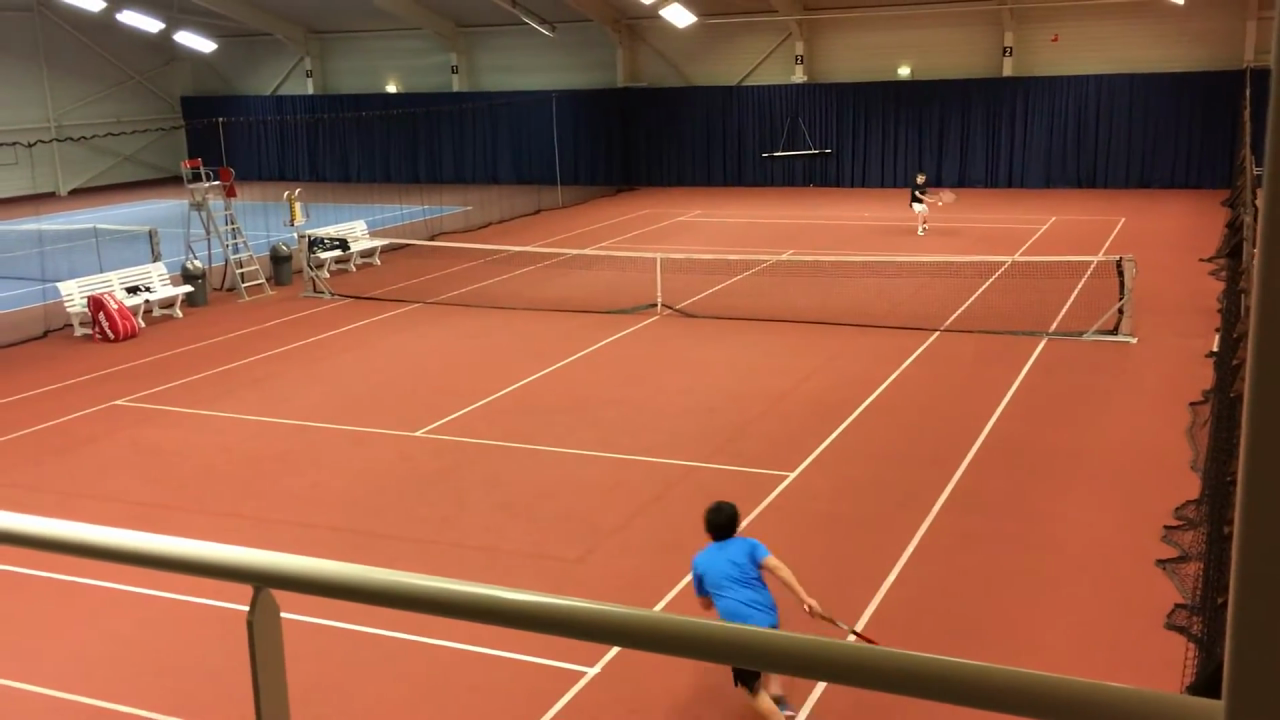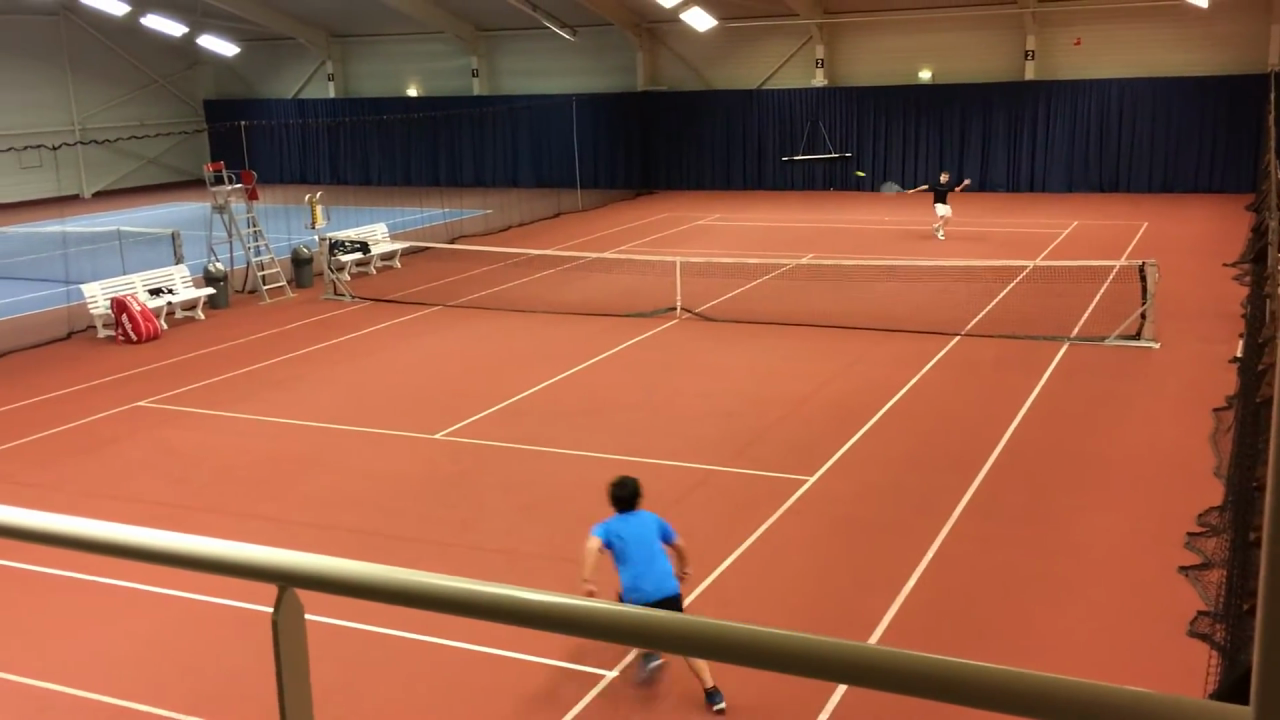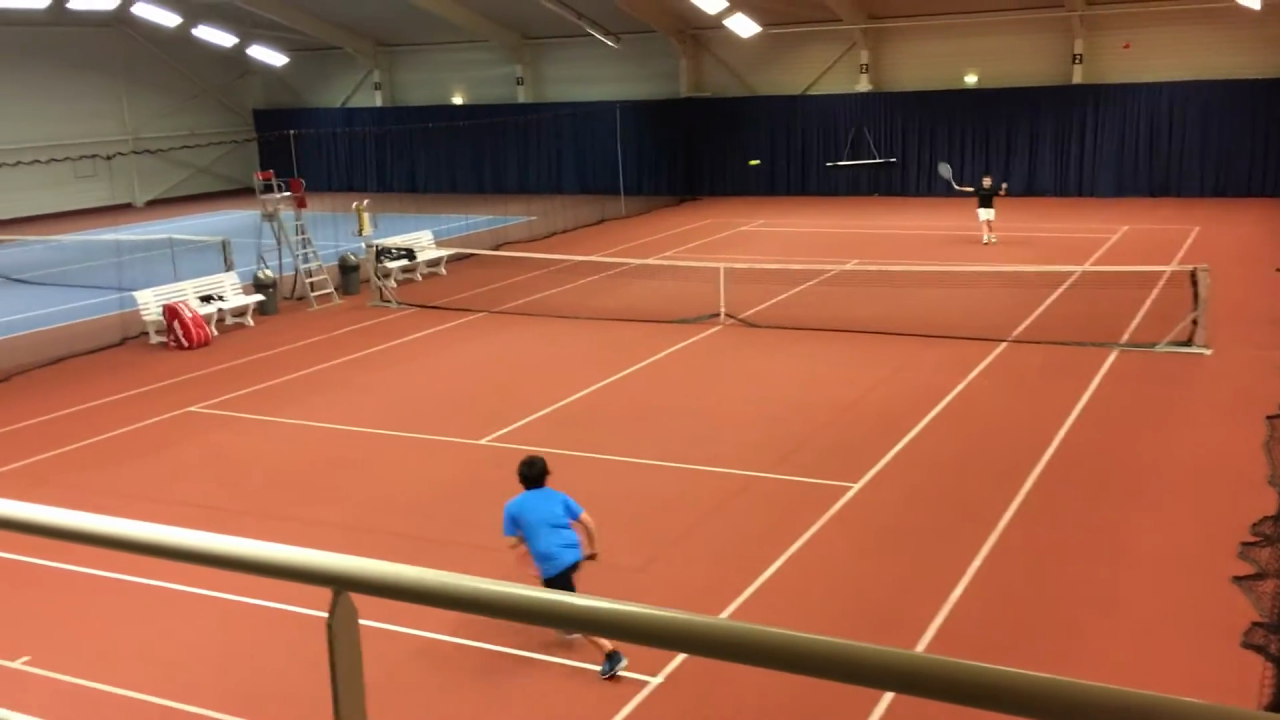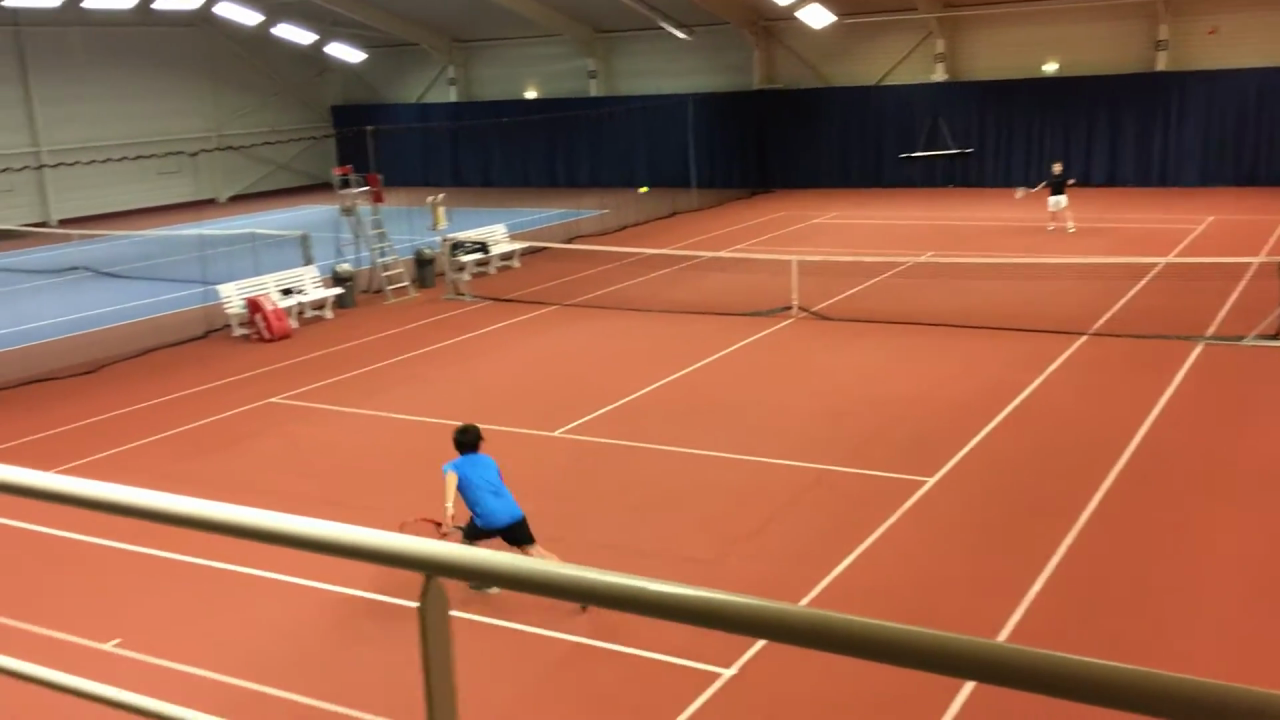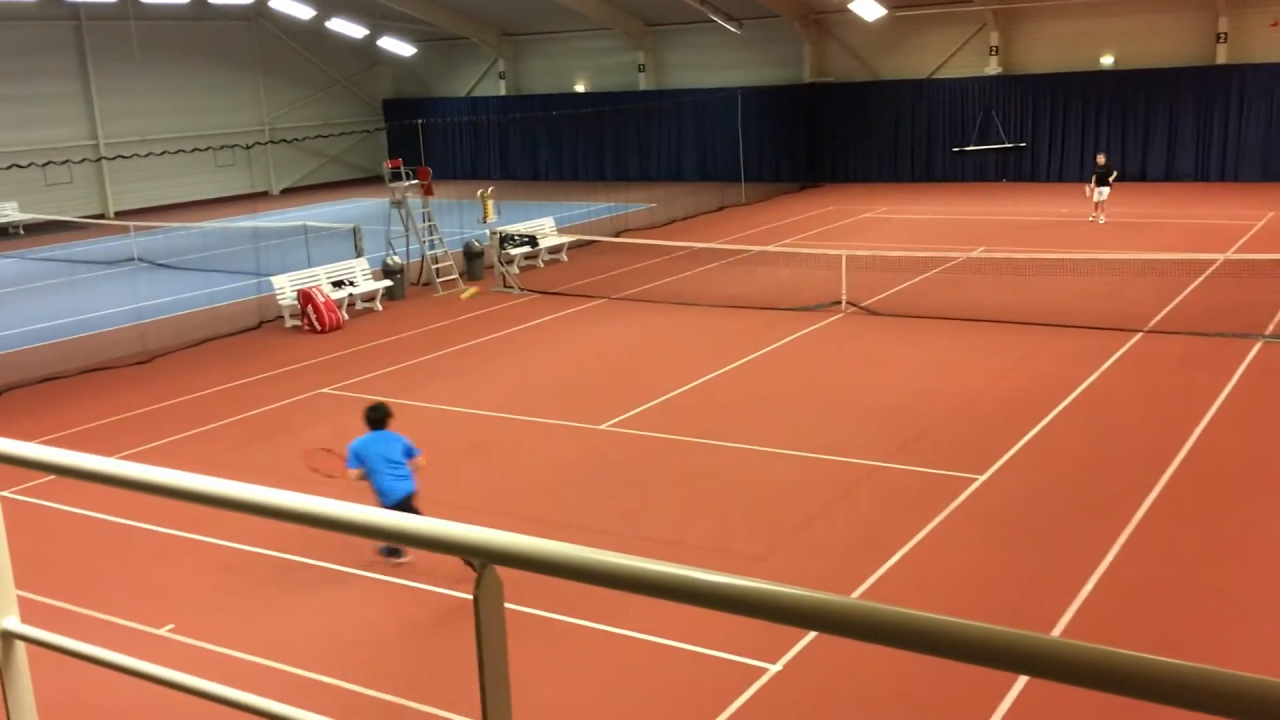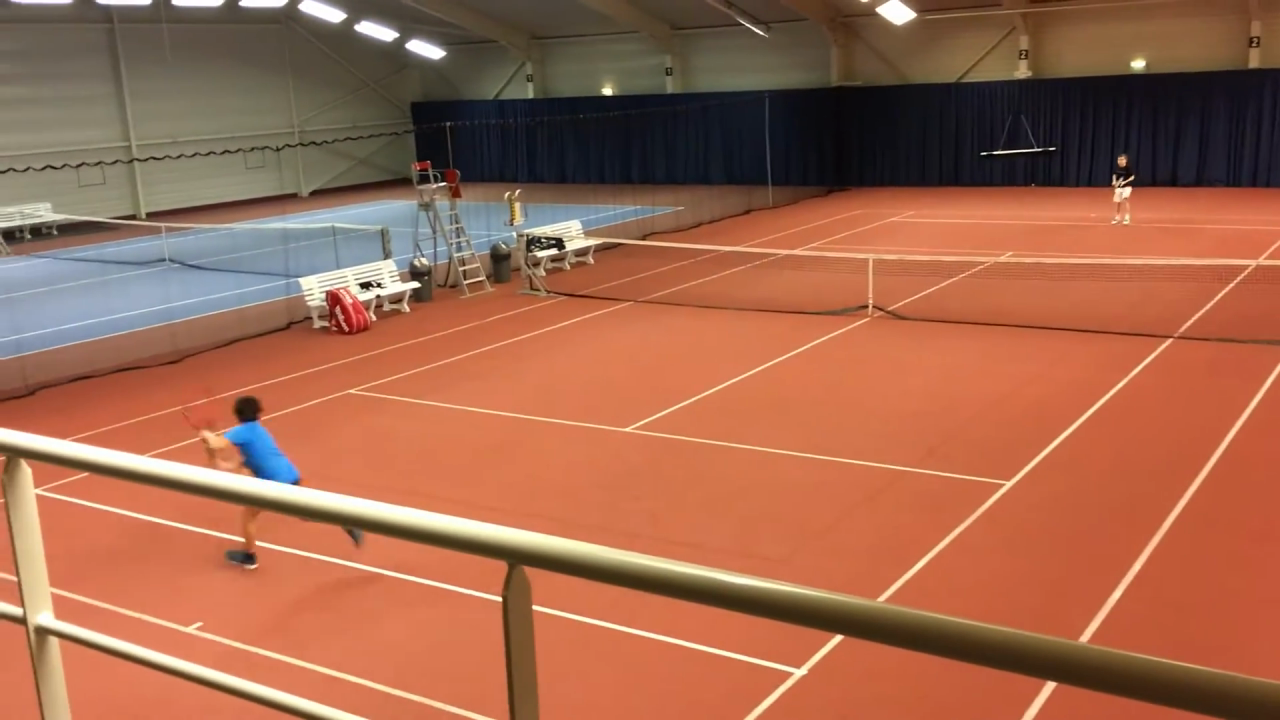
dt=0.3s
person 1, frame 1
left shoulder: (700, 561)
right shoulder: (750, 545)
left elbow: (705, 604)
right elbow: (777, 567)
right wrist: (805, 597)
right hip: (767, 619)
left knee: (753, 688)
right ankle: (778, 700)
person 1, frame 2
left shoulder: (606, 527)
right shoulder: (652, 519)
left elbow: (592, 547)
right elbow: (679, 546)
left wrist: (588, 581)
right wrist: (683, 568)
left hip: (638, 596)
right hip: (668, 590)
left ankle: (649, 654)
right ankle: (713, 694)
person 1, frame 3
left shoulder: (513, 506)
right shoulder: (560, 497)
left elbow: (513, 543)
right elbow: (587, 522)
left wrist: (524, 549)
right wrist: (591, 547)
left hip: (551, 565)
right hip: (571, 554)
left ankle: (612, 655)
person 1, frame 4
left shoulder: (452, 466)
right shoulder: (489, 462)
left elbow: (451, 479)
left wrist: (449, 506)
left hip: (489, 520)
right hip: (513, 513)
left knee: (467, 540)
right knee: (533, 551)
person 1, frame 5
left shoulder: (356, 445)
right shoulder: (399, 439)
left elbow: (353, 474)
right elbow: (419, 462)
left wrist: (366, 473)
left hip: (390, 495)
right hip: (406, 488)
right ankle: (395, 550)
person 1, frame 6
left shoulder: (239, 432)
right shoulder: (258, 430)
left elbow: (217, 445)
left wrist: (209, 437)
right wrist: (223, 465)
left hip: (276, 483)
right hip: (290, 477)
left knee: (248, 514)
left ankle: (249, 556)
right ankle: (348, 526)
